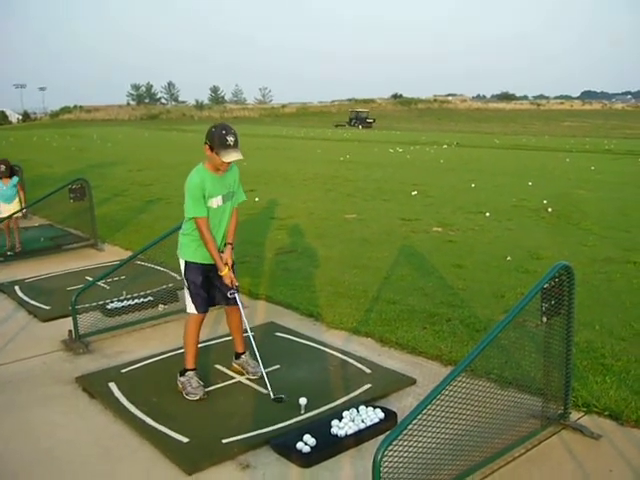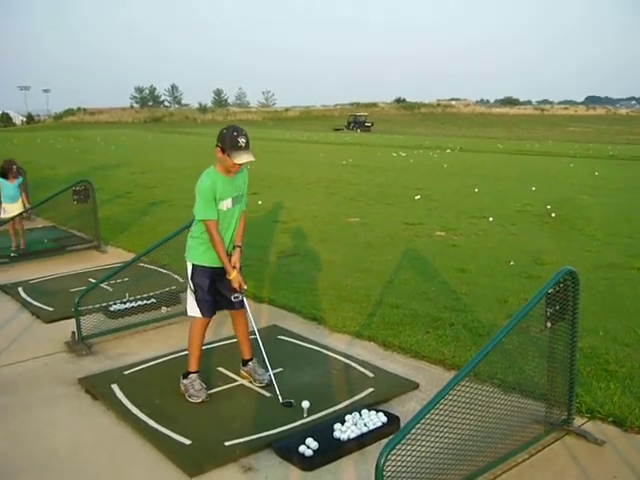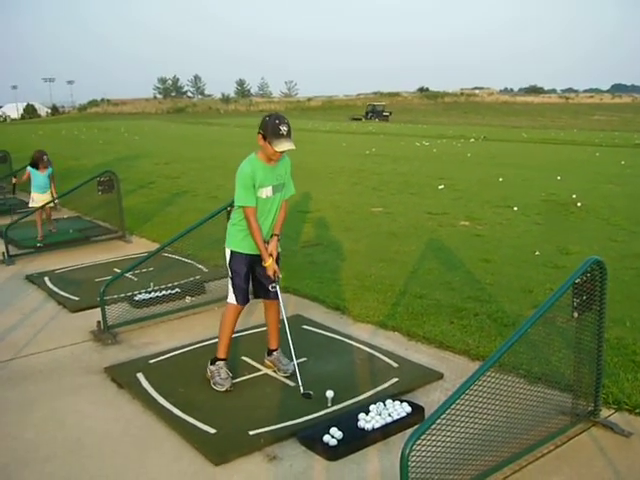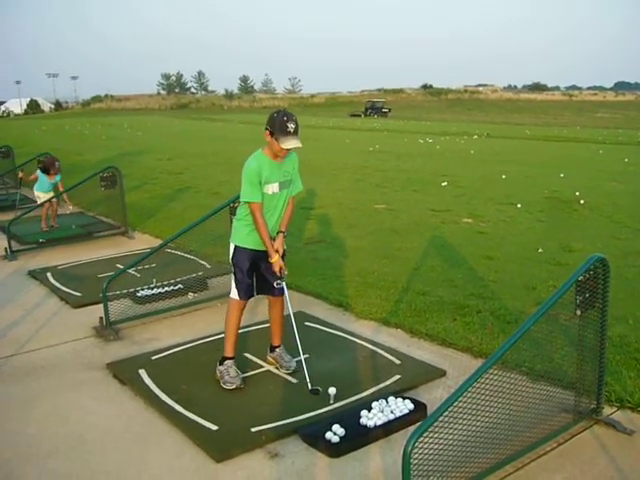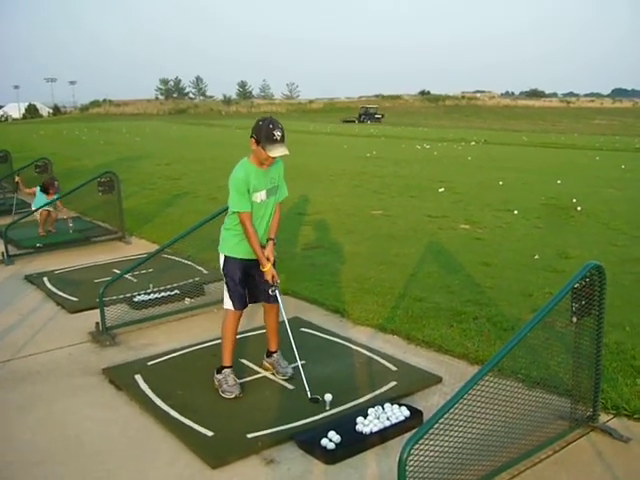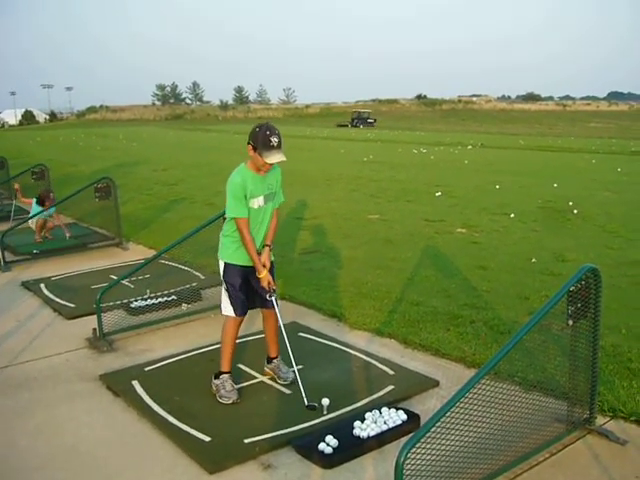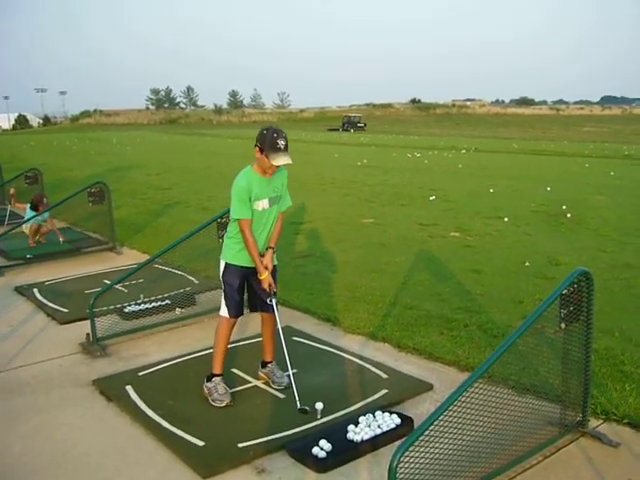
dt=0.3s
person 1, frame 1
left shoulder: (233, 171)
right shoulder: (196, 180)
right elbow: (203, 228)
left wrist: (228, 248)
right wrist: (221, 267)
left hip: (221, 252)
right hip: (195, 255)
left knee: (232, 303)
right knee: (198, 312)
left ankle: (240, 356)
right ankle: (188, 373)
person 1, frame 2
left shoulder: (242, 174)
right shoulder: (207, 183)
right elbow: (213, 231)
left wrist: (237, 251)
right wrist: (230, 272)
left hip: (228, 255)
right hip: (204, 258)
left knee: (239, 309)
right knee: (203, 315)
left ankle: (248, 363)
right ankle: (191, 375)
person 1, frame 3
left shoulder: (285, 163)
right shoulder: (247, 170)
right elbow: (251, 218)
left wrist: (275, 239)
right wrist: (266, 257)
left hip: (268, 244)
right hip: (242, 246)
left knee: (273, 298)
right knee: (237, 302)
left ankle: (273, 353)
right ankle: (218, 363)
person 1, frame 4
left shoulder: (292, 159)
right shoulder: (254, 166)
right elbow: (257, 214)
left wrist: (281, 236)
right wrist: (272, 253)
left hip: (274, 240)
right hip: (247, 241)
left knee: (277, 294)
right knee: (240, 298)
left ankle: (276, 349)
right ankle: (226, 361)
person 1, frame 5
left shoulder: (278, 166)
right shoulder: (241, 174)
right elbow: (246, 223)
left wrist: (270, 244)
right wrist: (263, 262)
left hip: (263, 248)
right hip: (236, 251)
left knee: (271, 301)
right knee: (235, 308)
left ankle: (273, 355)
right ankle: (225, 371)
person 1, frame 6
left shoulder: (275, 172)
right shoulder: (238, 181)
right elbow: (243, 229)
left wrist: (267, 249)
right wrist: (260, 270)
left hip: (262, 254)
right hip: (236, 257)
left knee: (270, 308)
right knee: (235, 315)
left ankle: (273, 361)
right ankle: (222, 376)
person 1, frame 7
left shoulder: (281, 175)
right shoulder: (243, 182)
right elbow: (246, 231)
left wrist: (271, 252)
right wrist: (261, 270)
left hip: (265, 257)
right hip: (237, 259)
left knee: (269, 311)
right knee: (229, 315)
left ankle: (267, 365)
right ankle: (214, 378)
